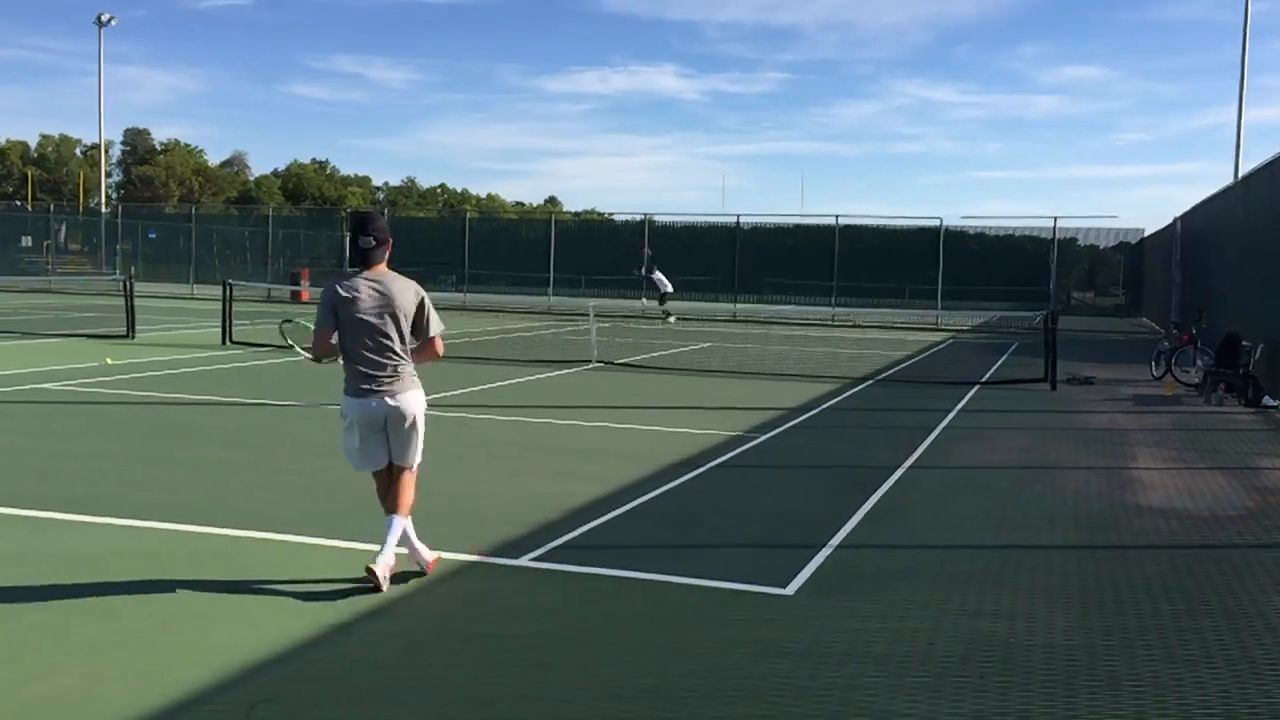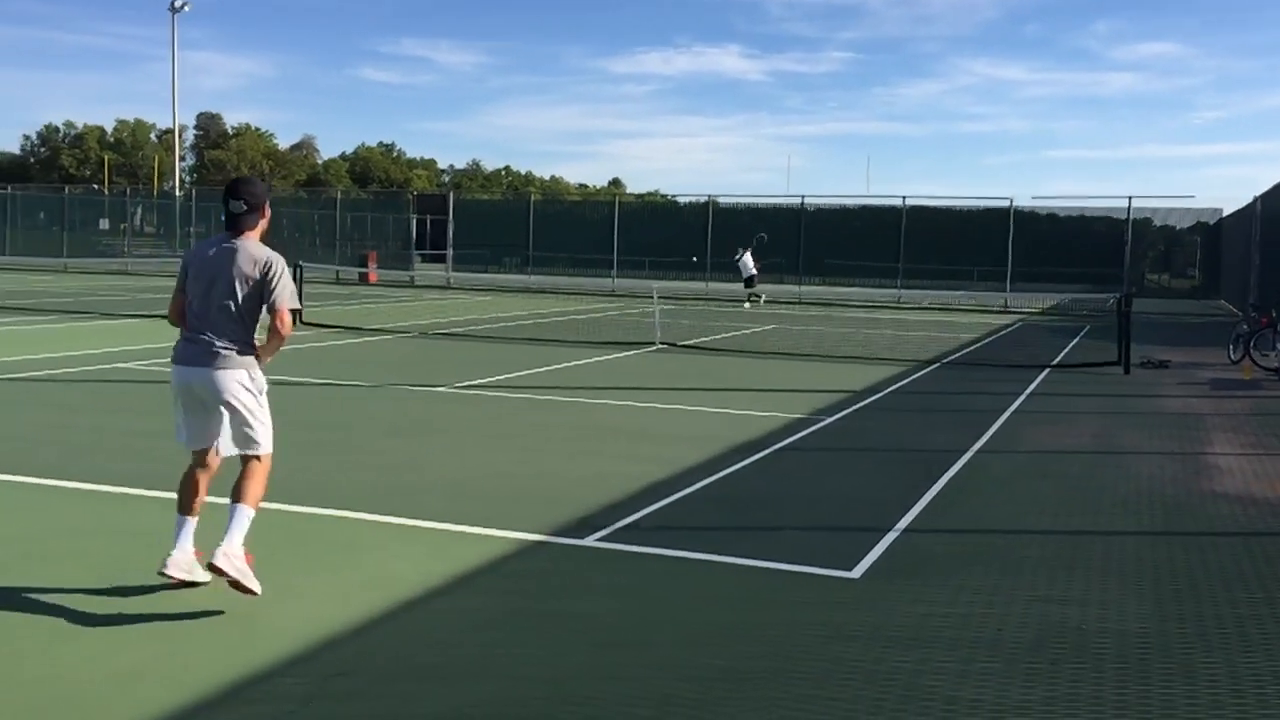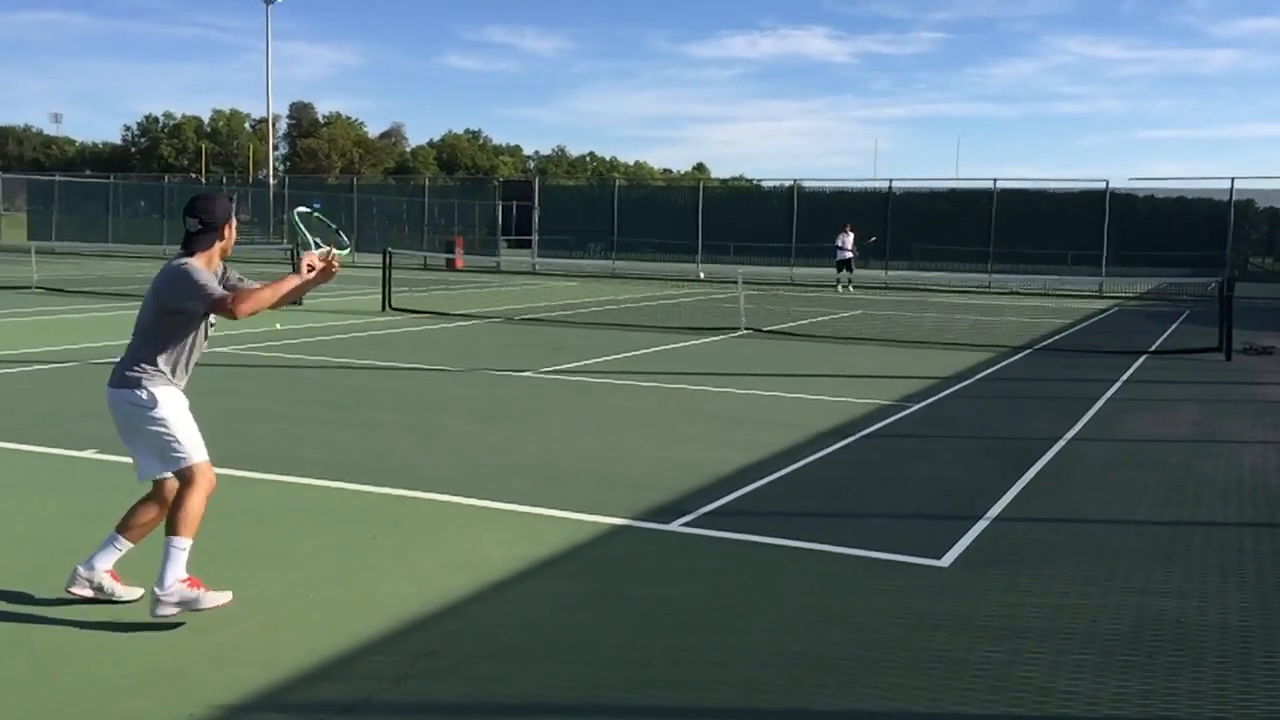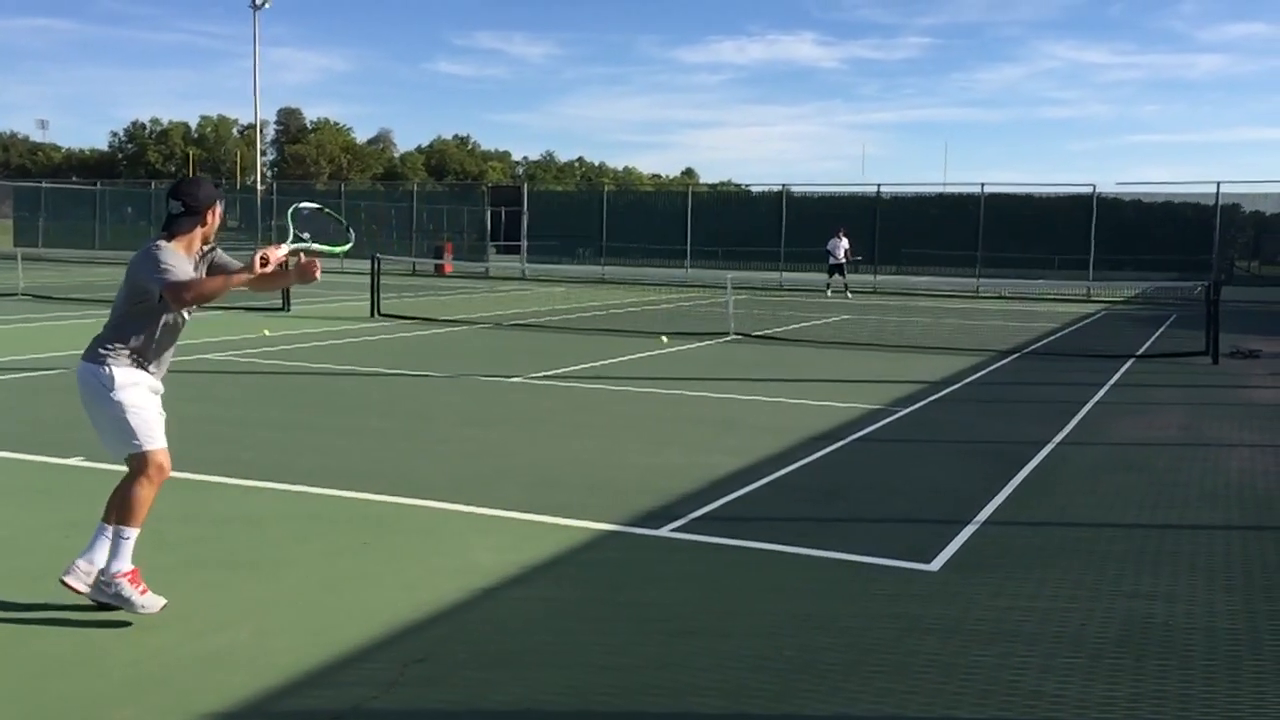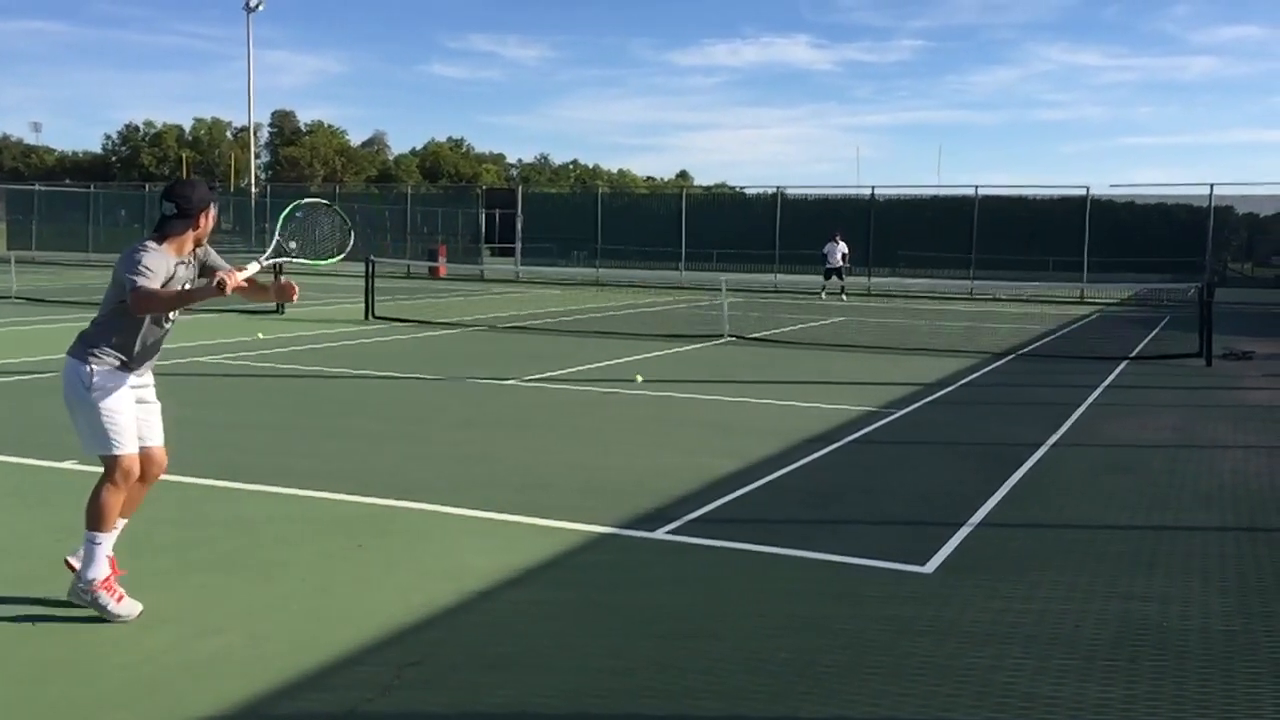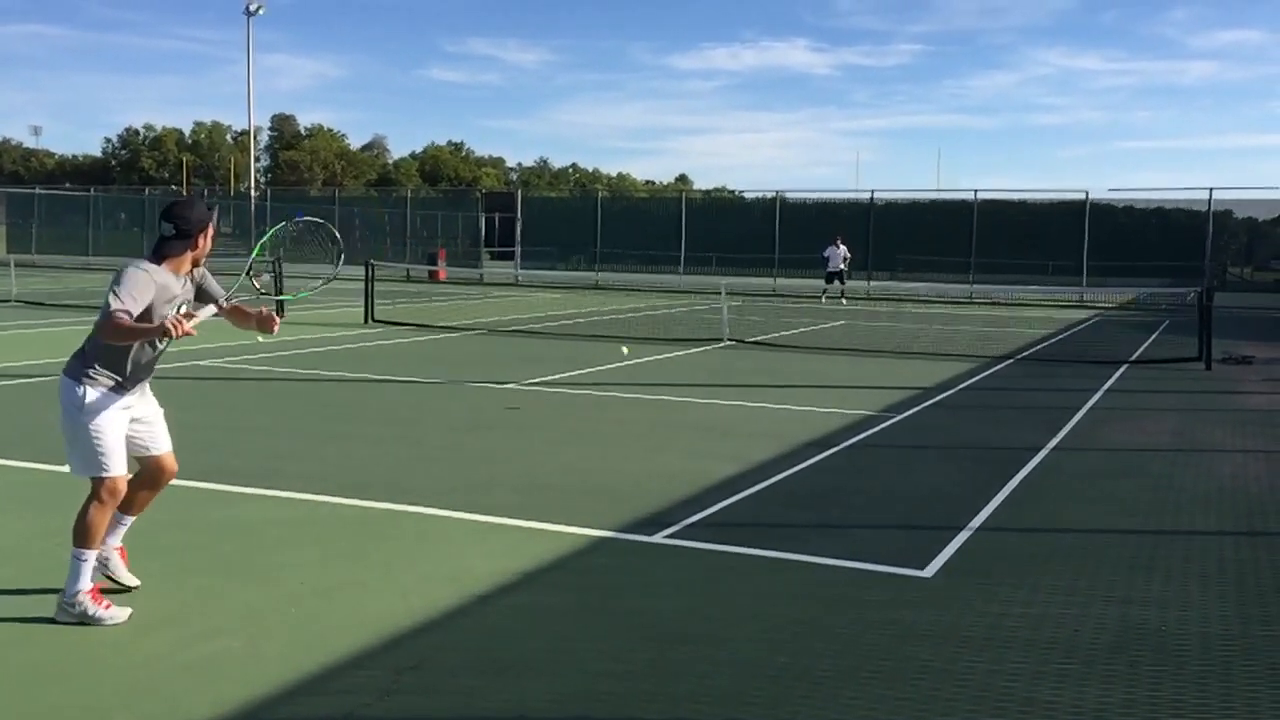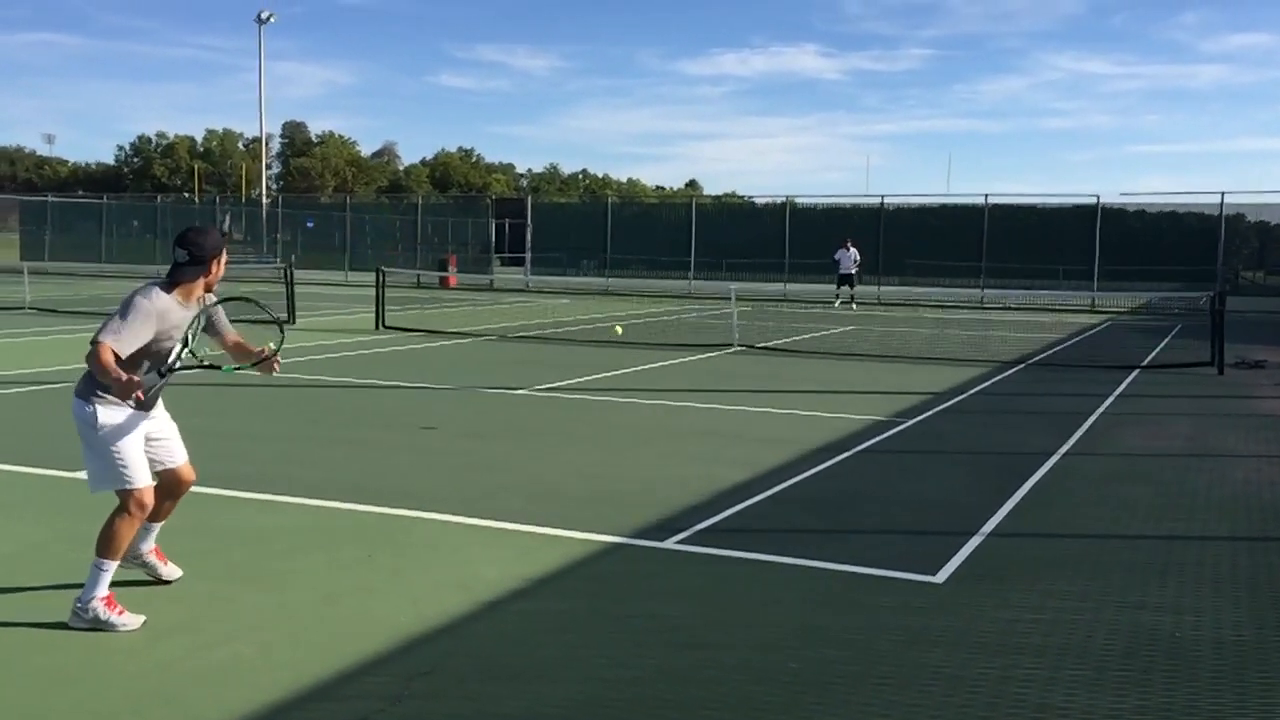
dt=0.7s
person 1, frame 1
left shoulder: (337, 292)
right shoulder: (412, 290)
left elbow: (319, 351)
right elbow: (435, 350)
left hip: (359, 399)
right hip: (403, 394)
left knee: (380, 475)
right knee: (405, 472)
left ankle: (415, 549)
right ankle: (384, 559)
person 1, frame 2
left shoulder: (196, 254)
right shoulder: (269, 261)
left elbow: (176, 314)
right elbow: (282, 326)
right wrist: (264, 354)
left hip: (186, 367)
right hip: (232, 371)
left knee: (202, 460)
right knee: (258, 460)
left ankle: (179, 555)
right ankle: (230, 549)
person 1, frame 3
left shoulder: (215, 272)
right shoulder: (184, 273)
left elbow: (263, 298)
right elbow: (237, 308)
left wrist: (312, 278)
right wrist: (296, 277)
left hip: (147, 392)
right hip: (143, 391)
left knee: (167, 493)
right knee: (199, 477)
left ankle: (92, 572)
right ankle: (171, 586)
person 1, frame 4
left shoulder: (203, 253)
right shoulder: (158, 256)
left elbow: (254, 281)
right elbow: (183, 295)
left wrist: (294, 275)
right wrist: (245, 272)
left hip: (139, 376)
right hip: (112, 372)
left knee: (145, 470)
right knee: (154, 466)
left ankle: (89, 567)
right ankle: (116, 574)
person 1, frame 5
left shoulder: (197, 254)
right shoulder: (146, 258)
left elbow: (241, 284)
right elbow: (143, 302)
left wrist: (273, 291)
right wrist: (203, 291)
left hip: (135, 374)
right hip: (96, 370)
left knee: (152, 465)
right knee: (123, 470)
left ankle: (93, 556)
right ankle: (90, 580)
person 1, frame 6
left shoulder: (194, 275)
right shoulder: (140, 276)
left elbow: (230, 310)
right elbow: (108, 328)
left wrist: (257, 319)
right wrist: (156, 329)
left hip: (133, 389)
right hip: (93, 389)
left knee: (162, 469)
right knee: (109, 488)
left ankle: (108, 547)
right ankle: (76, 596)
person 1, frame 7
left shoulder: (204, 301)
right shoulder: (149, 304)
left elbow: (231, 343)
right elbow: (99, 351)
left wrist: (258, 358)
right wrist: (118, 380)
left hip: (145, 405)
right hip: (106, 407)
left knee: (180, 478)
right knee: (139, 500)
left ankle: (141, 550)
right ankle: (91, 602)
